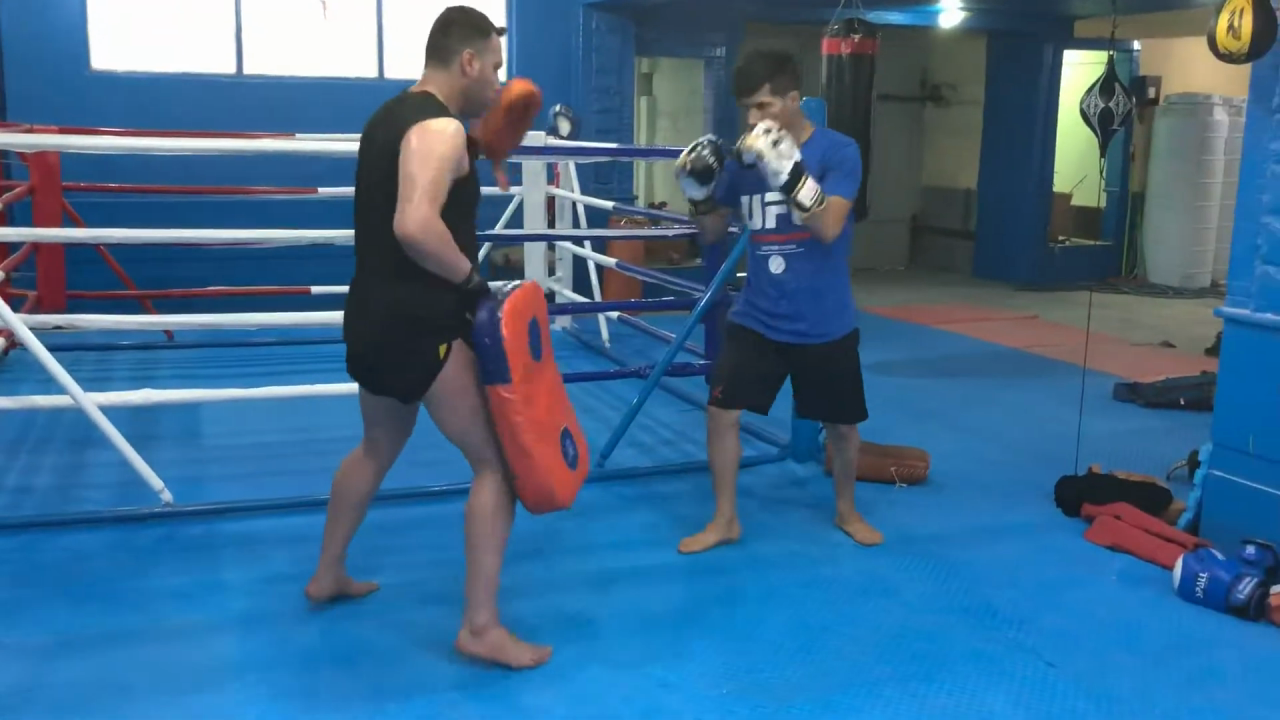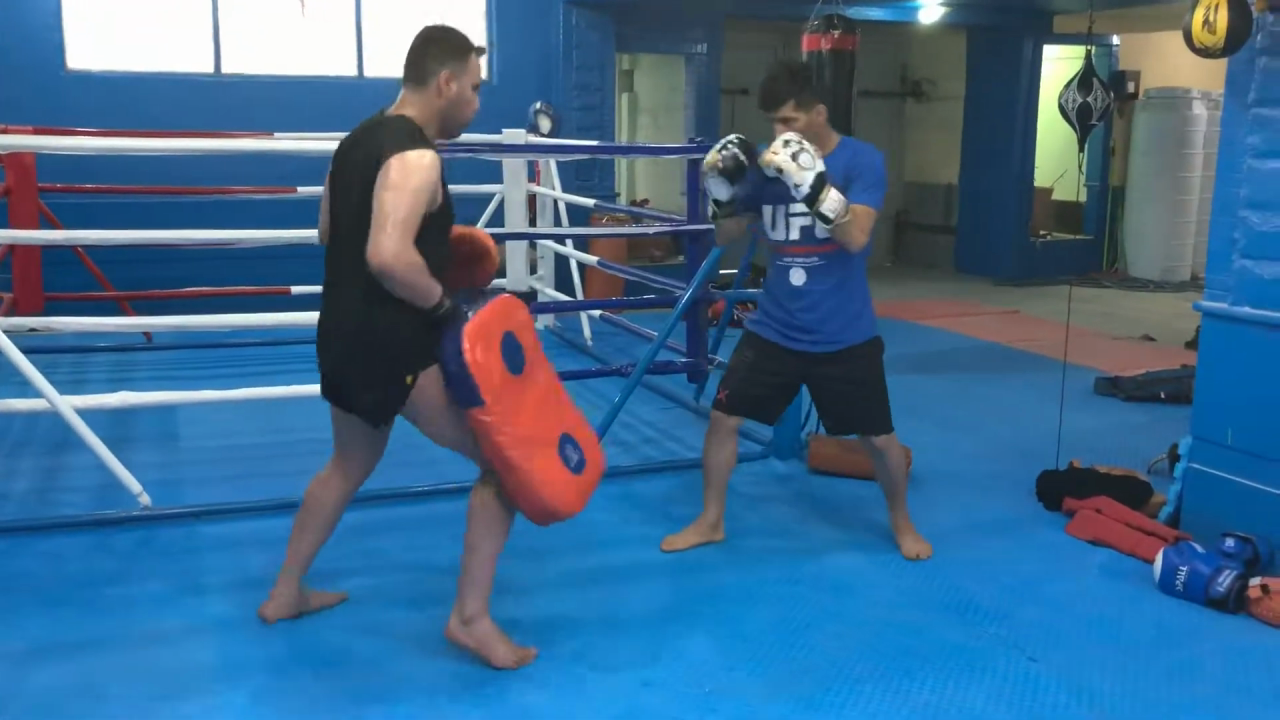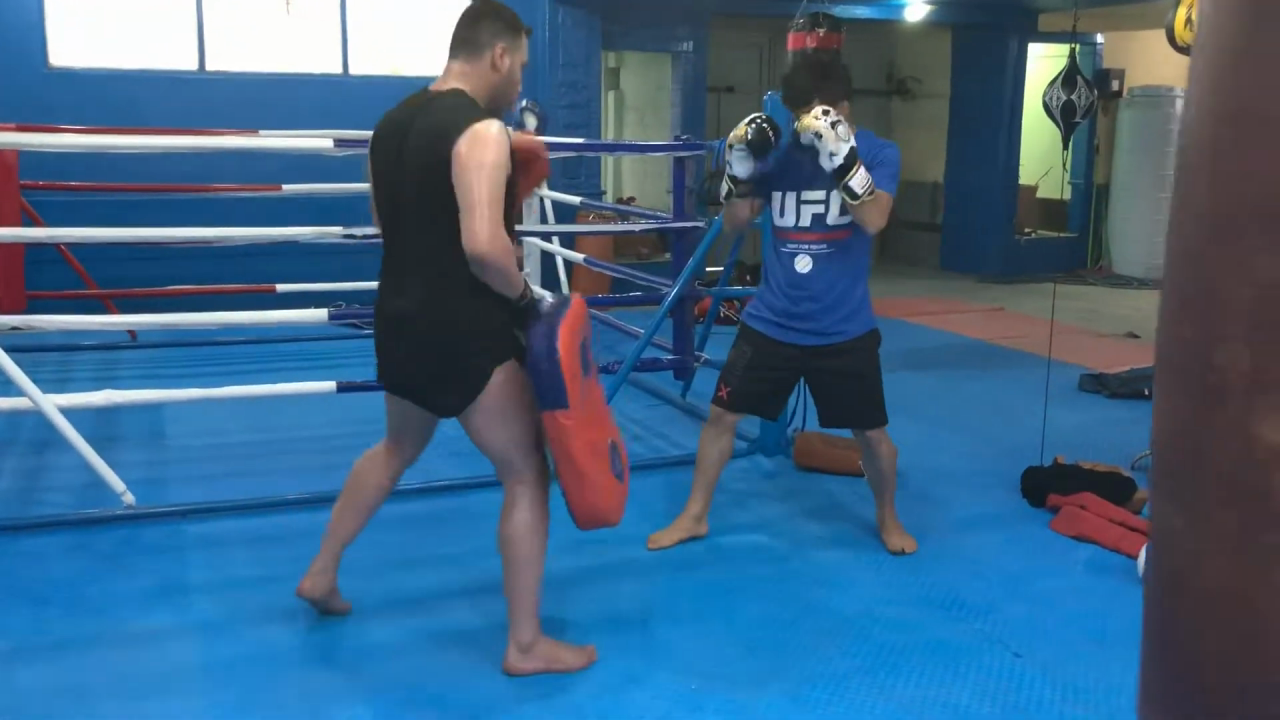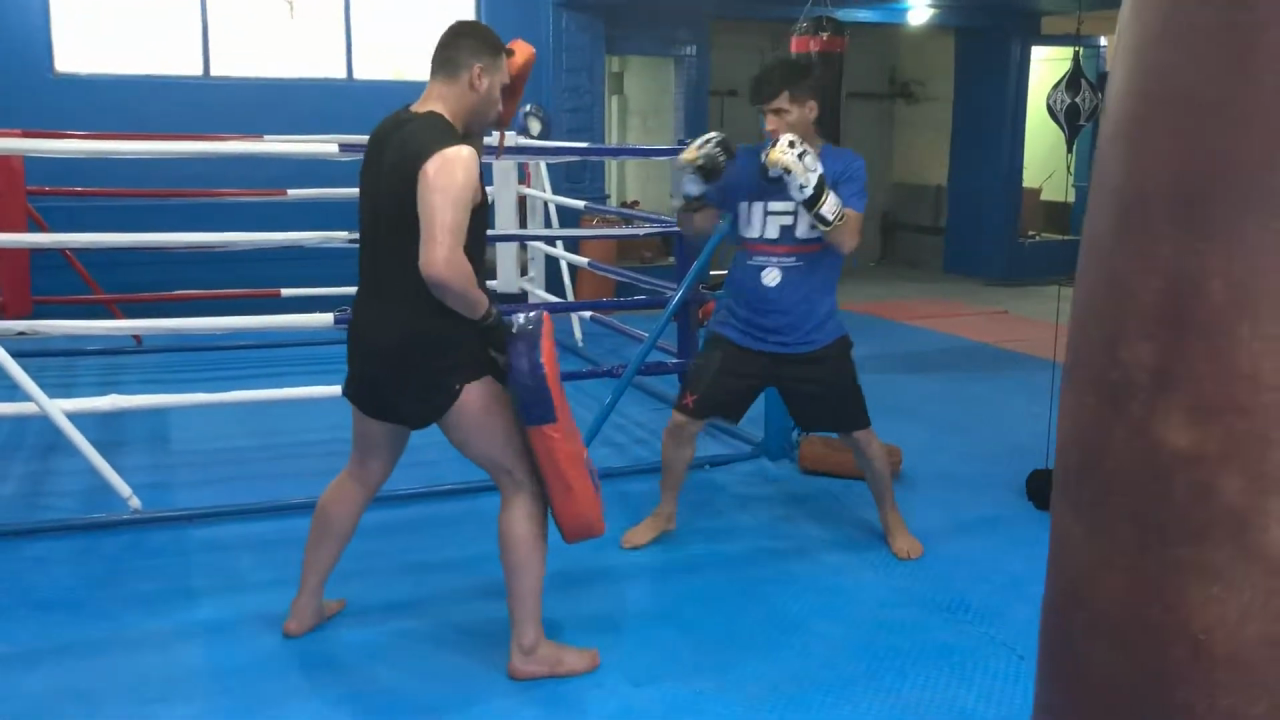
dt=0.5s
person 1, frame 1
left shoulder: (389, 116)
right shoulder: (438, 127)
right elbow: (415, 227)
left wrist: (477, 146)
right wrist: (471, 278)
left hip: (372, 316)
right hip: (422, 322)
left knee: (376, 447)
right knee: (496, 459)
left ankle: (328, 575)
right ankle: (481, 628)
person 1, frame 2
left shoulder: (358, 141)
right shoulder: (416, 158)
right elbow: (387, 258)
right wrist: (443, 304)
left hip: (343, 336)
right hip: (398, 344)
left knee: (350, 465)
left ankle: (285, 594)
right ankle: (471, 617)
person 1, frame 3
left shoulder: (393, 123)
right shoulder: (482, 131)
right elbow: (483, 243)
right wrist: (523, 297)
left hip: (400, 322)
right hip: (467, 334)
left knee: (396, 450)
right knee: (528, 475)
left ankle: (320, 578)
right ankle: (526, 644)
person 1, frame 4
left shoulder: (390, 132)
right shoulder: (453, 155)
right elbow: (440, 267)
left wrist: (484, 124)
right wrist: (490, 316)
left hip: (375, 338)
right hip: (438, 351)
left knee: (362, 473)
right knee: (523, 480)
left ankle: (304, 606)
right ankle: (530, 647)
person 2, frame 1
left shoulder: (839, 150)
right shoulder: (745, 157)
left elbow: (830, 228)
right elbow: (711, 231)
left wrist: (786, 167)
right wrist: (696, 191)
left hip: (826, 326)
right hip: (757, 321)
left knee: (845, 425)
right knee: (722, 415)
left ankle: (846, 509)
right ankle: (725, 519)
person 2, frame 2
left shoulder: (863, 160)
right shoulder: (768, 164)
left elbow: (856, 237)
right elbow: (726, 238)
left wrist: (810, 179)
right wrist: (722, 189)
left hip: (845, 336)
right hip: (774, 331)
left knee: (879, 438)
right knee: (723, 419)
left ankle: (902, 522)
right ankle: (710, 521)
person 2, frame 3
left shoulder: (879, 153)
right shoulder: (782, 150)
left elbow: (873, 220)
right elbow: (734, 223)
left wrist: (841, 153)
right wrist: (740, 165)
left hip: (843, 330)
right hip: (770, 323)
left knee: (872, 430)
right knee: (723, 414)
left ankle: (888, 517)
right ankle: (694, 516)
person 2, frame 4
left shoulder: (844, 166)
right shoulder: (746, 161)
left elbow: (846, 241)
right elbow: (694, 231)
left wrist: (810, 182)
right wrist: (695, 184)
left hip: (812, 339)
right hip: (739, 333)
left knee: (858, 434)
right knee: (683, 422)
left ankle: (892, 520)
right ankle: (663, 513)
